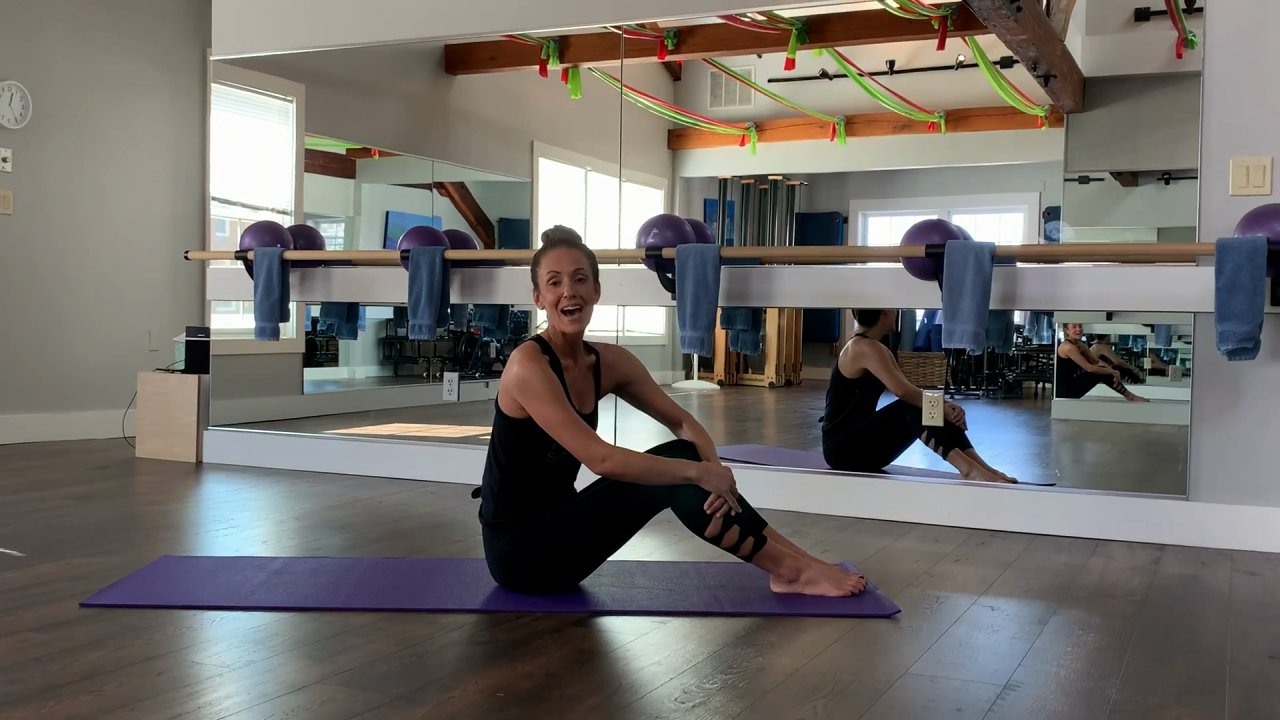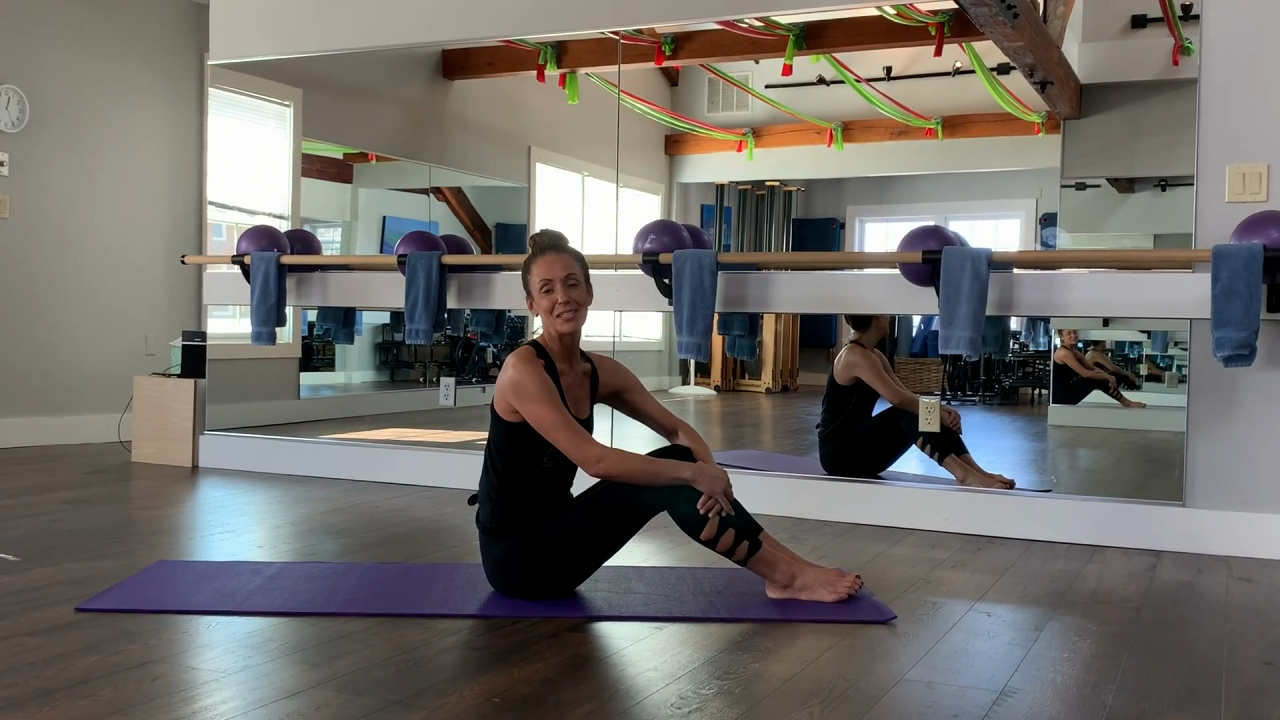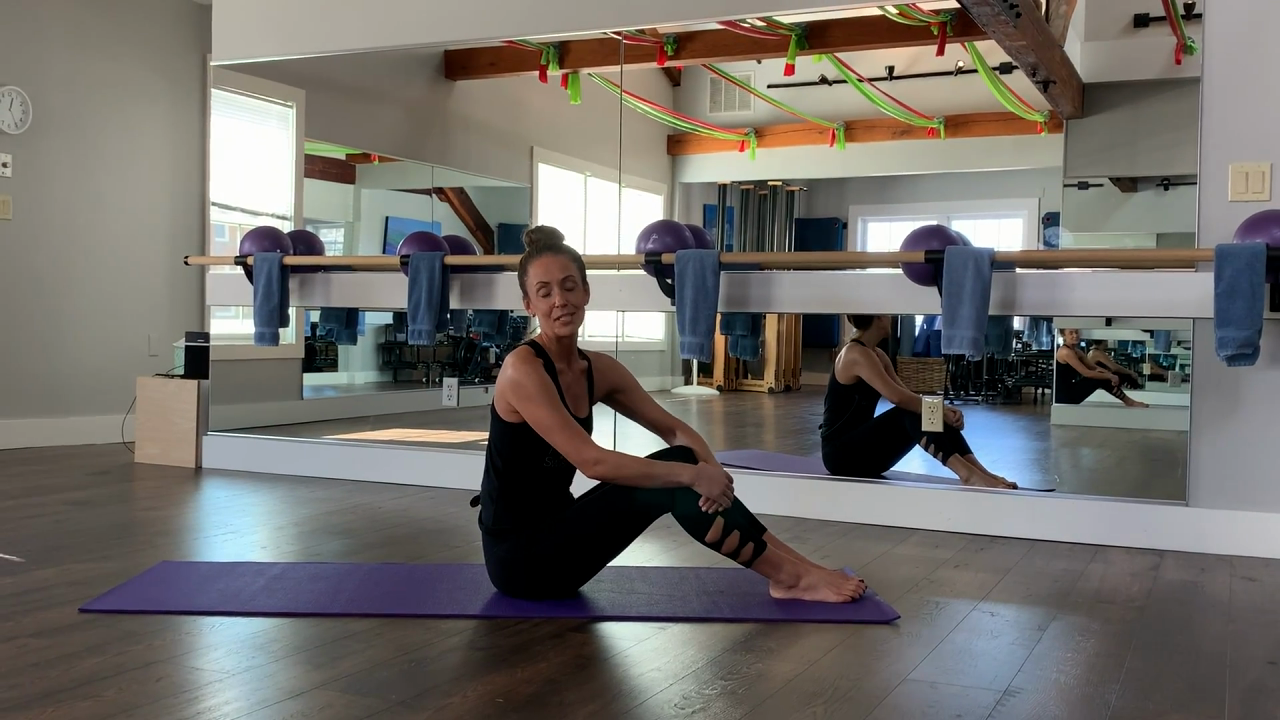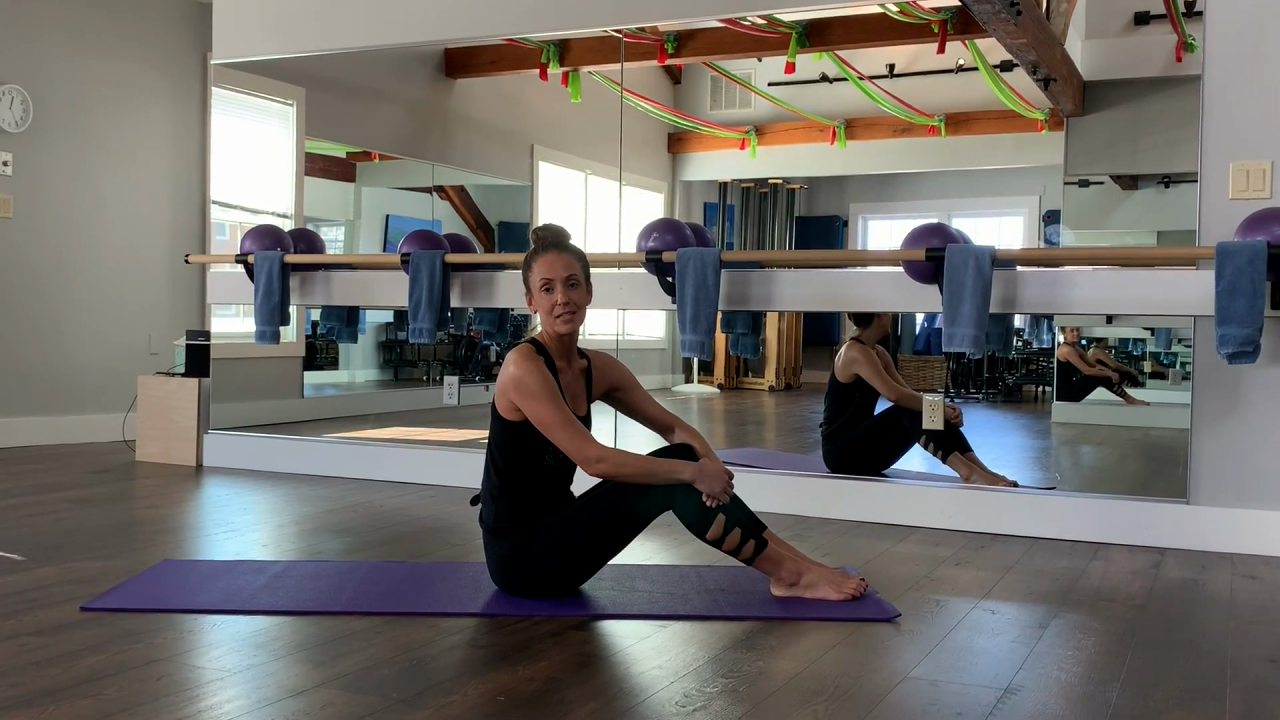
dt=0.7s
person 1, frame 1
left shoulder: (610, 361)
right shoulder: (529, 364)
left elbow: (681, 422)
right elbow: (600, 458)
left wrist: (712, 467)
right wrist: (699, 472)
left hip: (554, 527)
right hip: (519, 550)
left knee: (679, 461)
right knee: (675, 470)
left ankle: (793, 562)
right ankle: (791, 570)
person 1, frame 2
left shoulder: (601, 372)
right shoulder: (524, 369)
left elbow: (676, 429)
right elbow: (594, 460)
left wrist: (706, 470)
right wrist: (691, 472)
left hip: (550, 533)
right hip: (516, 555)
left knee: (674, 468)
right knee: (672, 479)
left ankle: (788, 567)
right ankle: (787, 575)
person 1, frame 3
left shoulder: (598, 369)
right shoulder: (523, 368)
left elbow: (673, 429)
right elbow: (593, 461)
left wrist: (709, 465)
right wrist: (690, 475)
left hip: (553, 531)
right hip: (519, 556)
left knee: (679, 465)
right knee: (675, 479)
left ankle: (791, 568)
right ankle: (791, 576)
person 1, frame 4
left shoulder: (596, 367)
right shoulder: (524, 366)
left elbow: (672, 427)
right elbow: (594, 460)
left wrist: (708, 462)
right wrist: (691, 472)
left hip: (552, 534)
right hip: (520, 554)
left knee: (682, 462)
right knee: (676, 477)
left ankle: (791, 565)
right ankle: (791, 572)
person 2, frame 1
left shoulder: (879, 349)
right shoulder: (865, 347)
left elbow: (911, 390)
right elbow: (902, 390)
left wrist: (944, 405)
right wrist: (941, 408)
left hip: (864, 443)
right hip: (841, 447)
right knee: (913, 409)
left ankle: (981, 468)
right ankle: (969, 469)
person 2, frame 2
left shoulder: (875, 356)
right shoulder: (856, 356)
left elbow: (906, 395)
right elbow: (897, 398)
left wrist: (941, 410)
left hip: (861, 450)
right hip: (837, 453)
left knee: (921, 414)
right knee: (907, 414)
left ankle: (977, 473)
right ankle: (965, 475)
person 2, frame 3
left shoulder: (877, 355)
right shoulder: (857, 354)
left elbow: (907, 395)
right elbow: (897, 397)
left wrist: (942, 410)
right wrist: (940, 413)
left hip: (864, 449)
right hip: (840, 452)
left knee: (922, 413)
right knee: (912, 414)
left ankle: (981, 473)
right ankle: (969, 474)
person 2, frame 4
left shoulder: (878, 353)
right shoulder: (856, 352)
left elbow: (908, 393)
right elbow: (894, 395)
left wrist: (942, 408)
left hip: (865, 447)
right hip: (841, 451)
left knee: (921, 412)
right knee: (910, 413)
left ankle: (981, 471)
right ankle: (968, 472)
